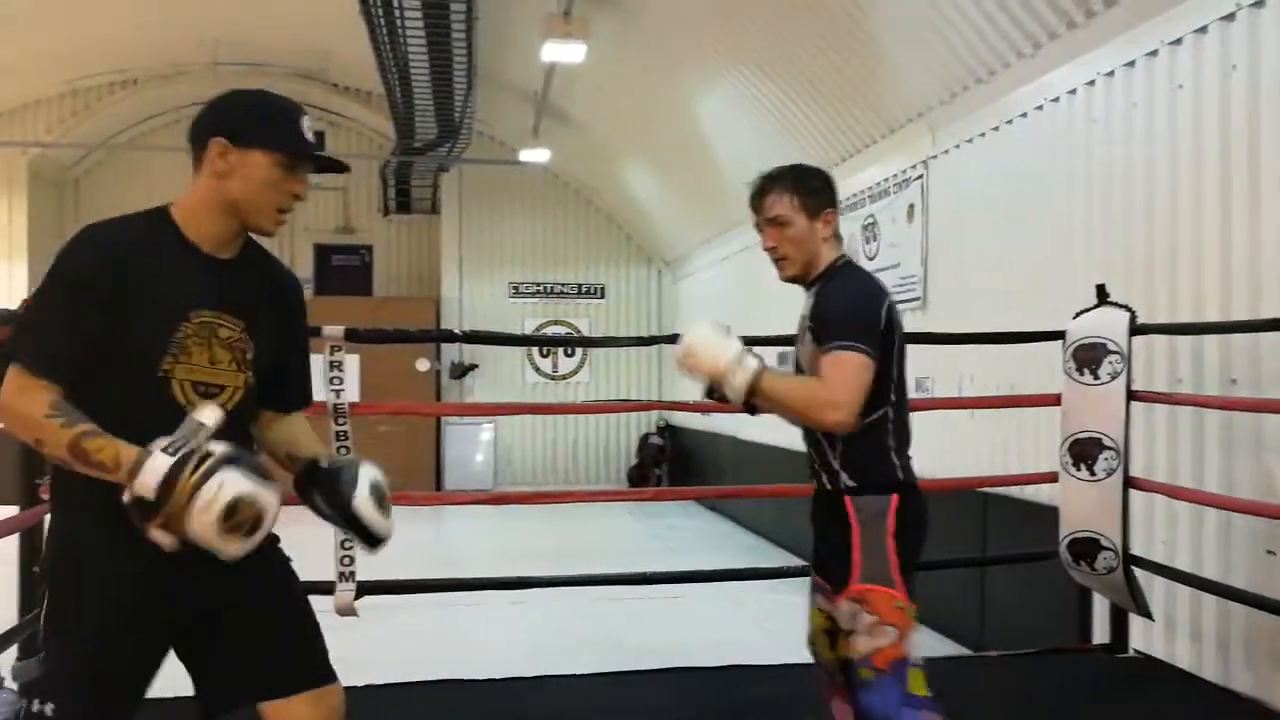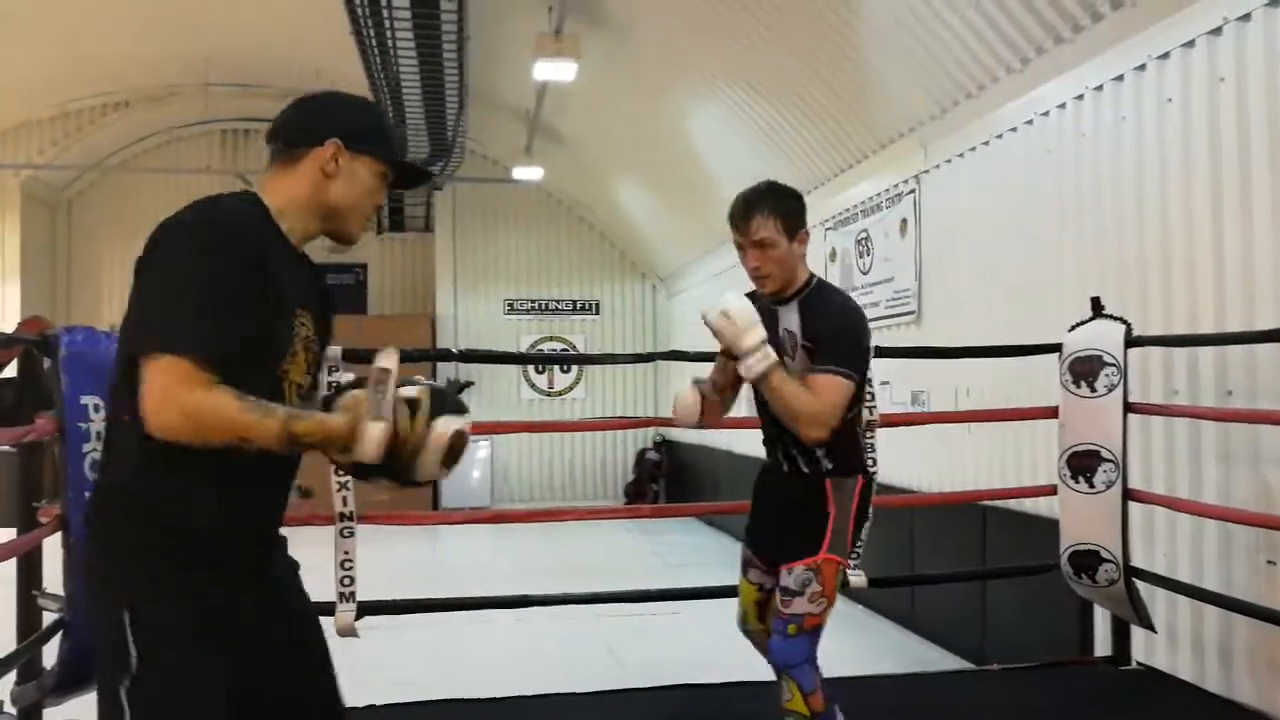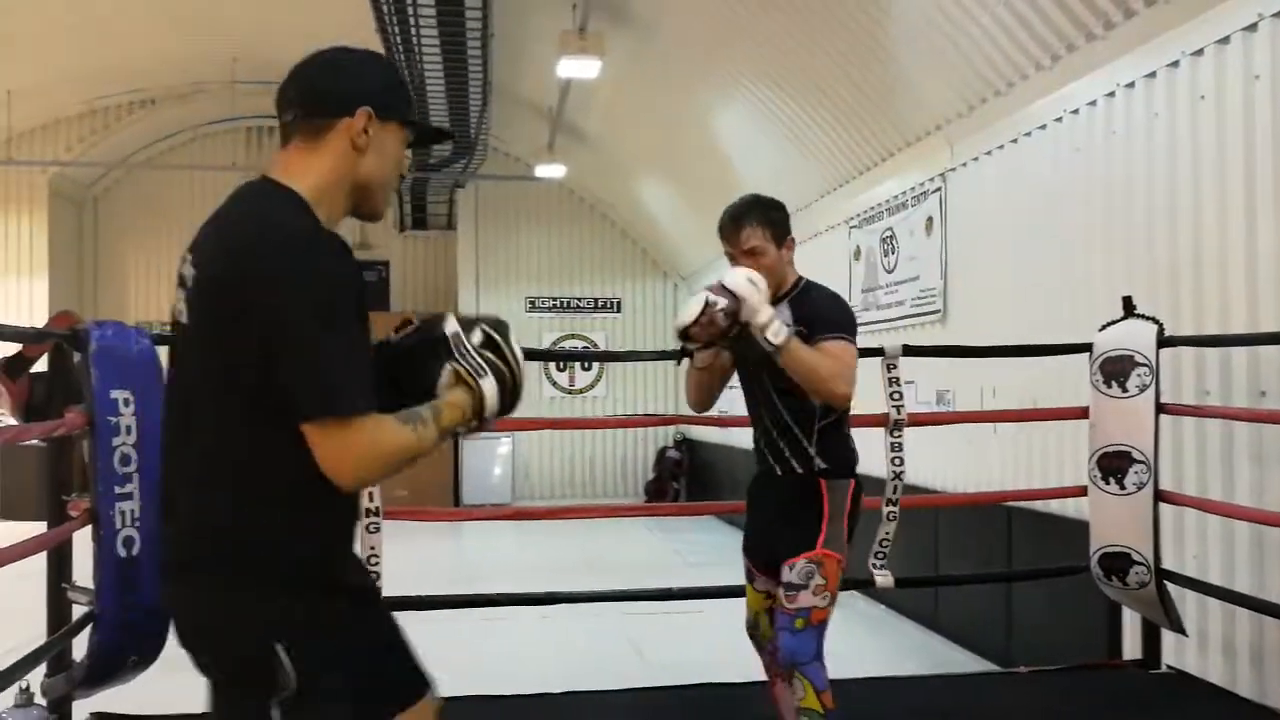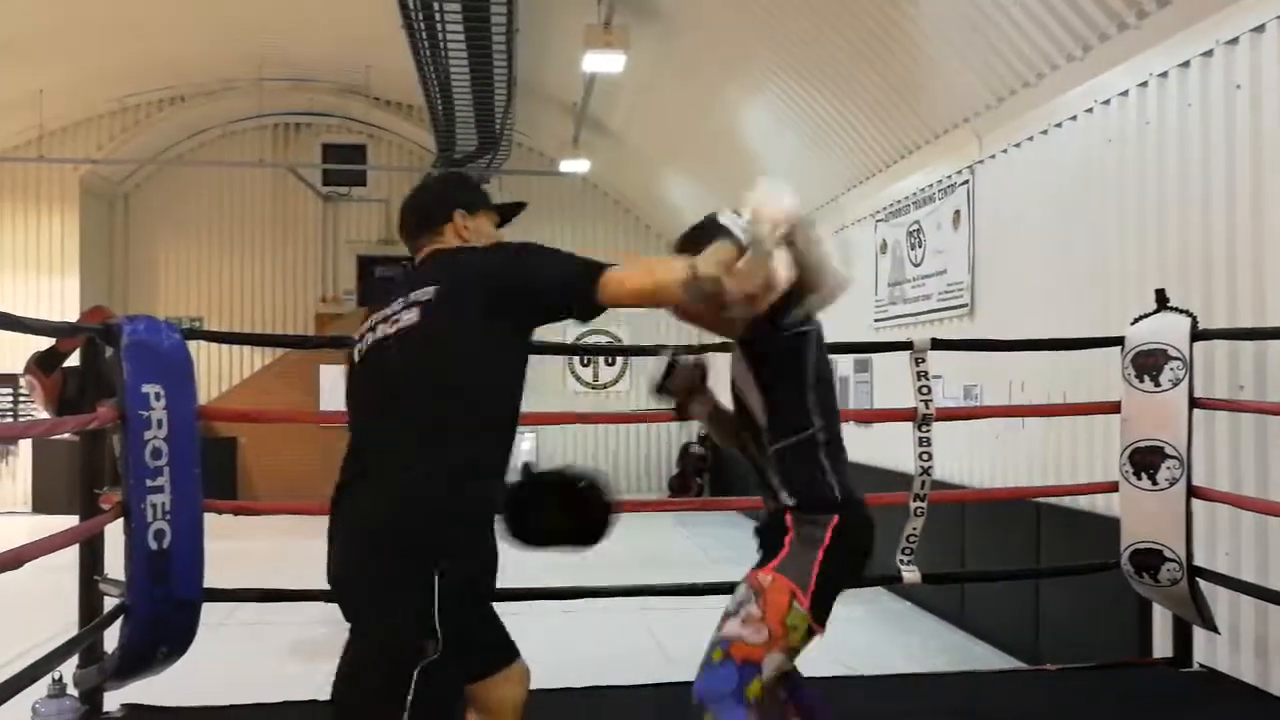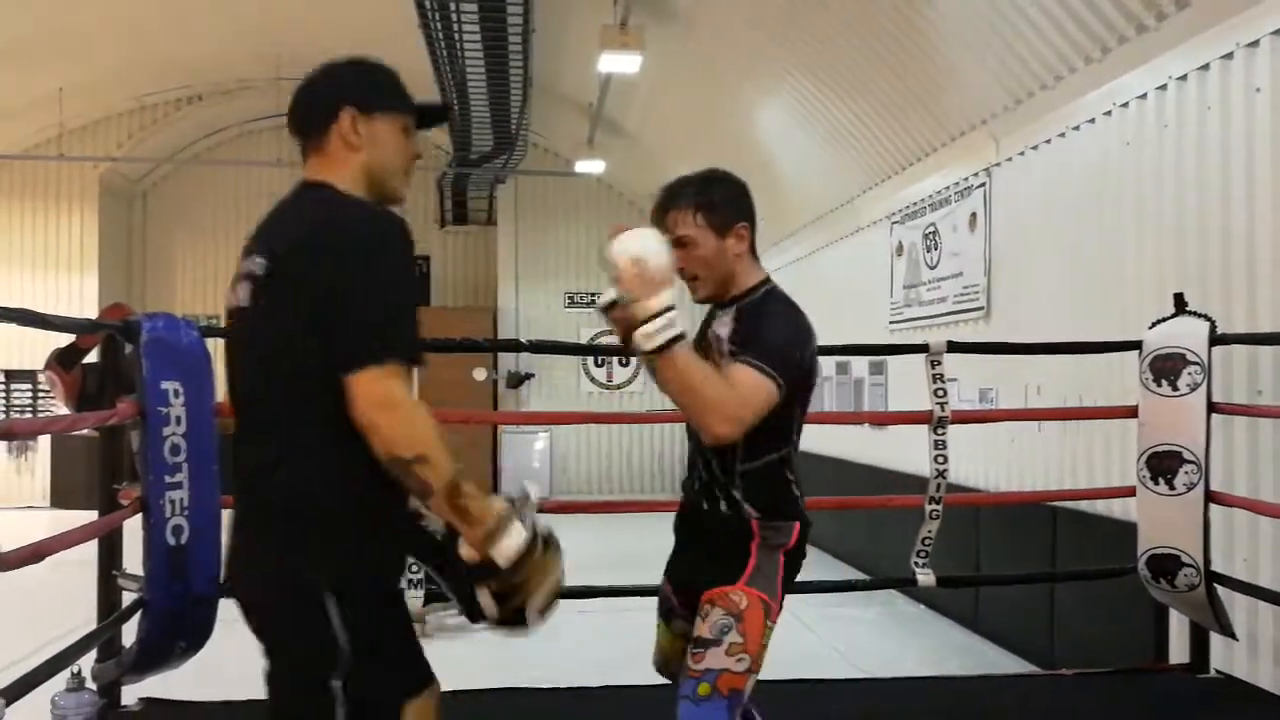
dt=0.5s
person 1, frame 1
left shoulder: (274, 288)
right shoulder: (106, 257)
left wrist: (323, 475)
right wrist: (143, 470)
left hip: (231, 540)
right hip: (107, 546)
person 1, frame 2
left shoulder: (304, 283)
right shoulder: (215, 237)
right elbow: (172, 404)
left wrist: (353, 422)
right wrist: (340, 428)
left hip: (250, 561)
right hip: (158, 573)
person 1, frame 3
left shoulder: (256, 227)
right shoulder: (296, 249)
right elbow: (351, 455)
left wrist: (390, 377)
right wrist: (463, 401)
left hip: (299, 573)
right hip: (258, 591)
person 1, frame 4
left shoulder: (382, 325)
right shoulder: (493, 273)
right elbow: (637, 281)
left wrist: (495, 494)
right wrist: (748, 282)
left hip: (376, 543)
right hip: (422, 551)
person 1, frame 5
left shoulder: (274, 244)
right shoulder: (364, 234)
right elbow: (384, 411)
right wrist: (490, 524)
left hip: (280, 544)
right hip: (323, 554)
person 2, frame 1
left shoulder: (850, 295)
right shoulder: (832, 297)
left elbow: (836, 409)
right elbow: (809, 405)
left wrist: (738, 368)
right wrist: (744, 382)
left hip: (873, 510)
right hip: (844, 506)
right knee: (830, 650)
person 2, frame 2
left shoulder: (836, 314)
right shoulder: (752, 309)
left elbow: (814, 424)
right elbow: (723, 400)
left wrist: (754, 351)
right wrist: (702, 398)
left hip: (830, 492)
right hip: (778, 484)
left knee: (790, 647)
right knee: (756, 622)
person 2, frame 3
left shoulder: (823, 307)
right shoulder: (737, 313)
left elbow: (837, 387)
right elbow: (700, 401)
left wrist: (767, 325)
right wrist: (703, 343)
left hip: (820, 491)
right hip: (770, 488)
left knee: (796, 645)
right knee: (764, 632)
person 2, frame 4
left shoulder: (773, 316)
right shoulder: (756, 342)
left elbow: (686, 297)
right elbow: (755, 443)
right wrist: (702, 403)
left hip: (817, 532)
right hip: (800, 528)
right knee: (765, 678)
person 2, frame 5
left shoulder: (778, 325)
right shoulder: (714, 306)
left elbow: (721, 421)
left wrist: (654, 322)
right wrist: (642, 330)
left hip: (756, 539)
right hip: (701, 525)
right knee: (675, 662)
